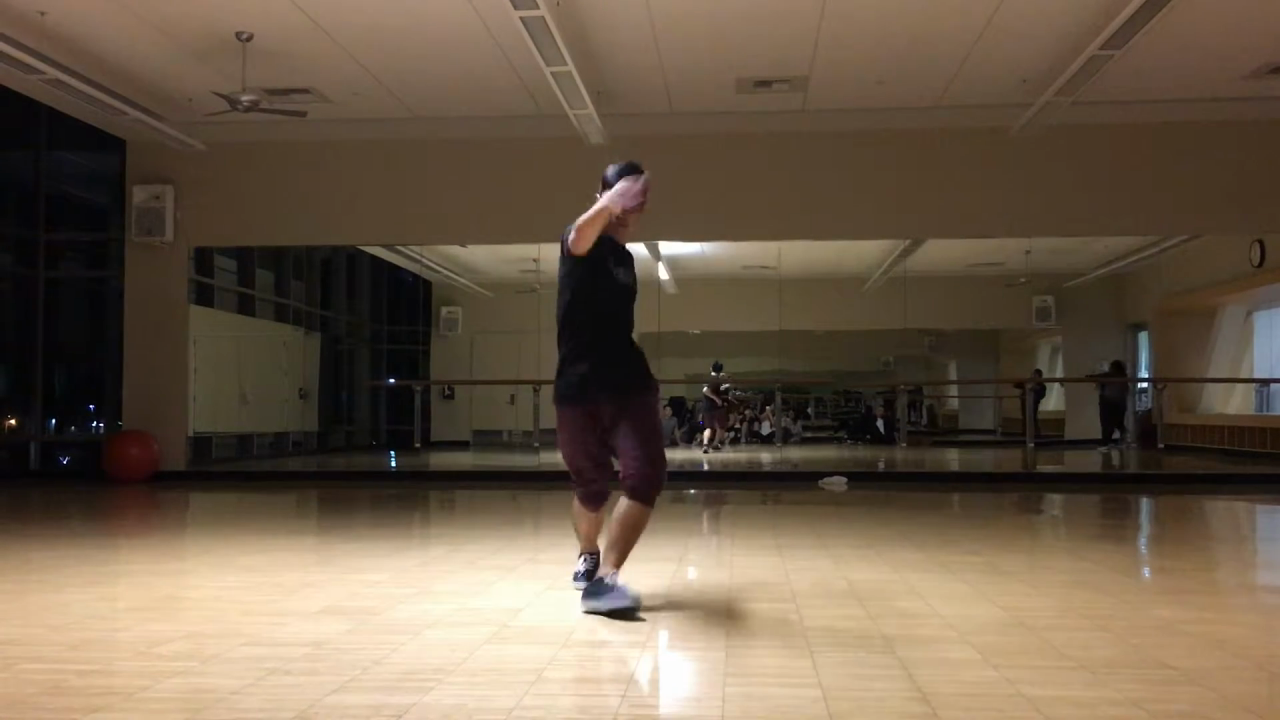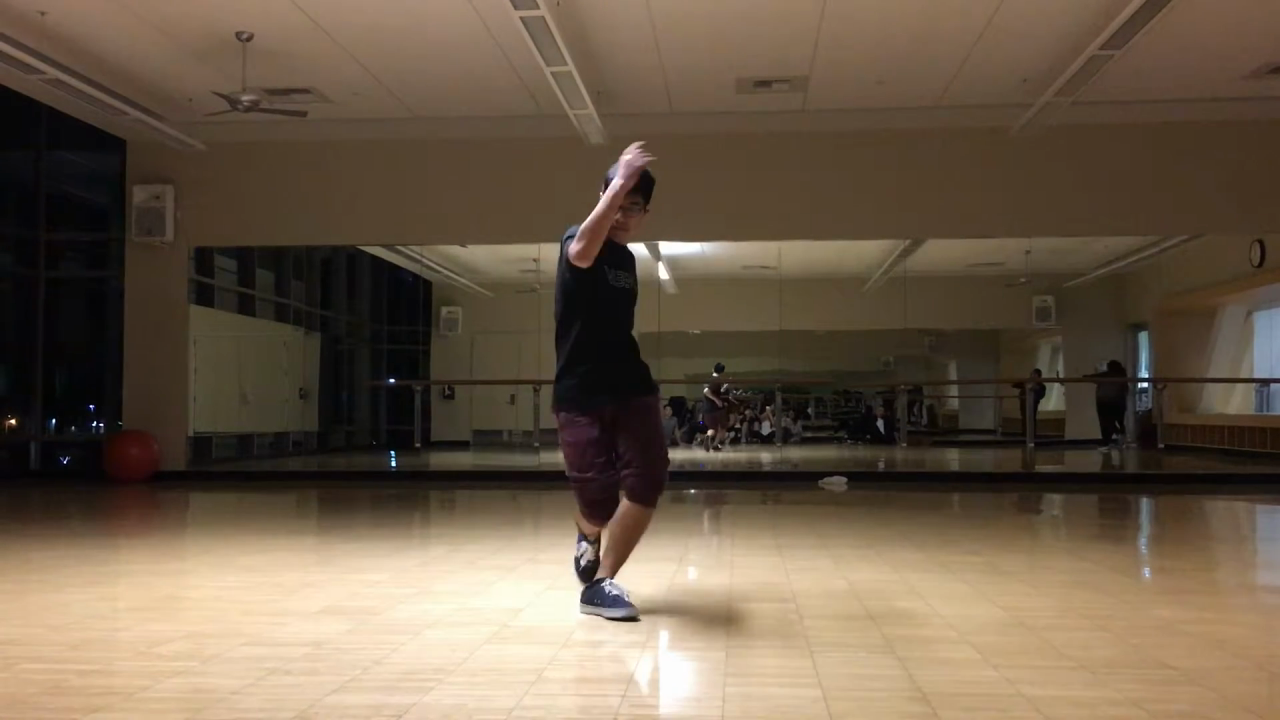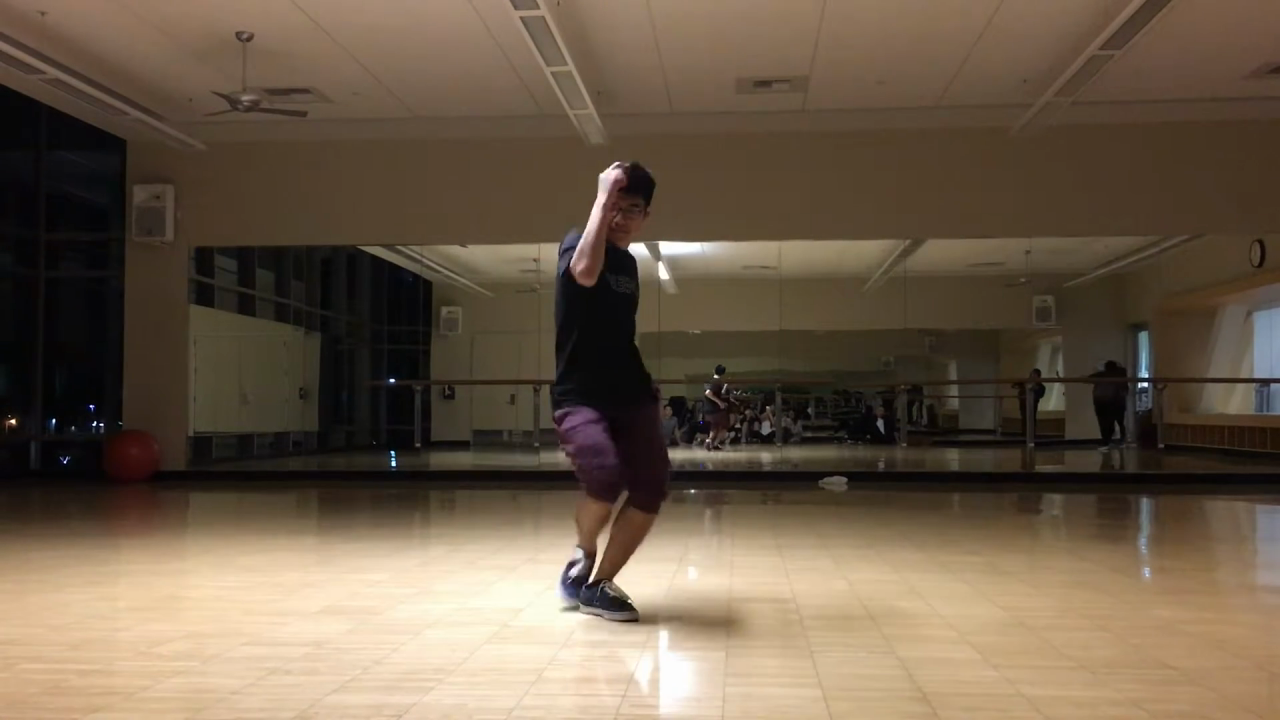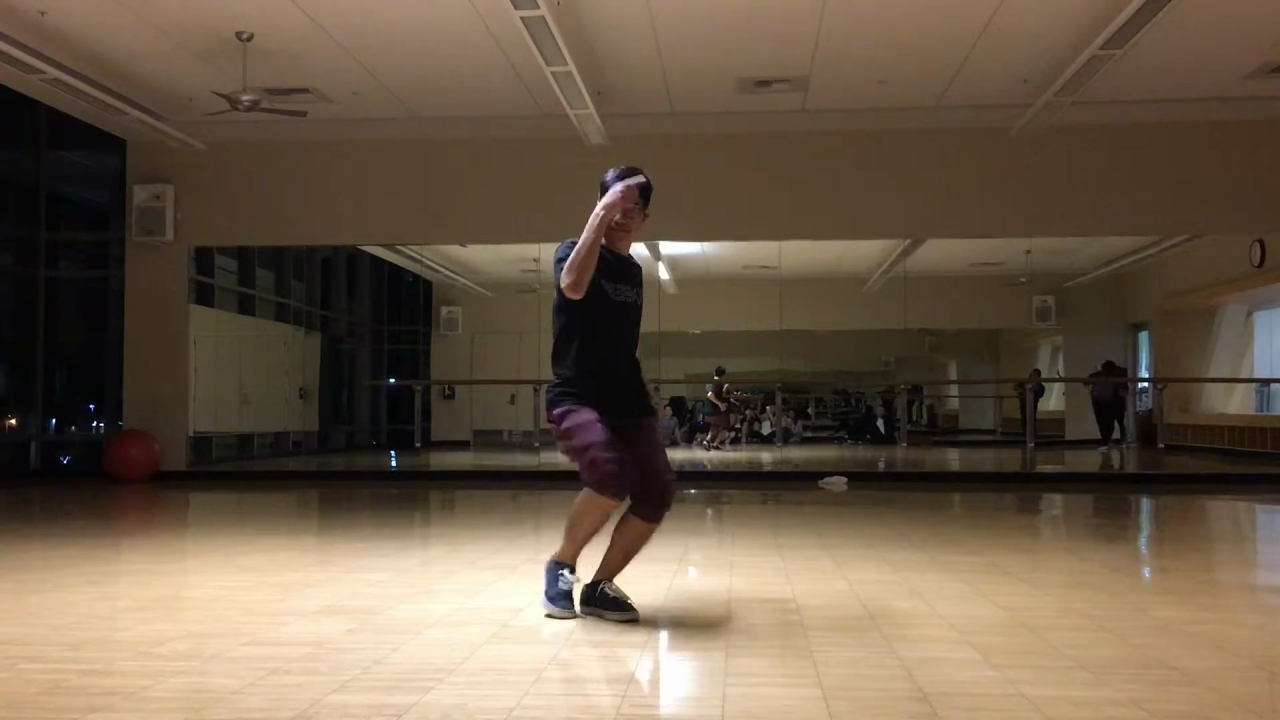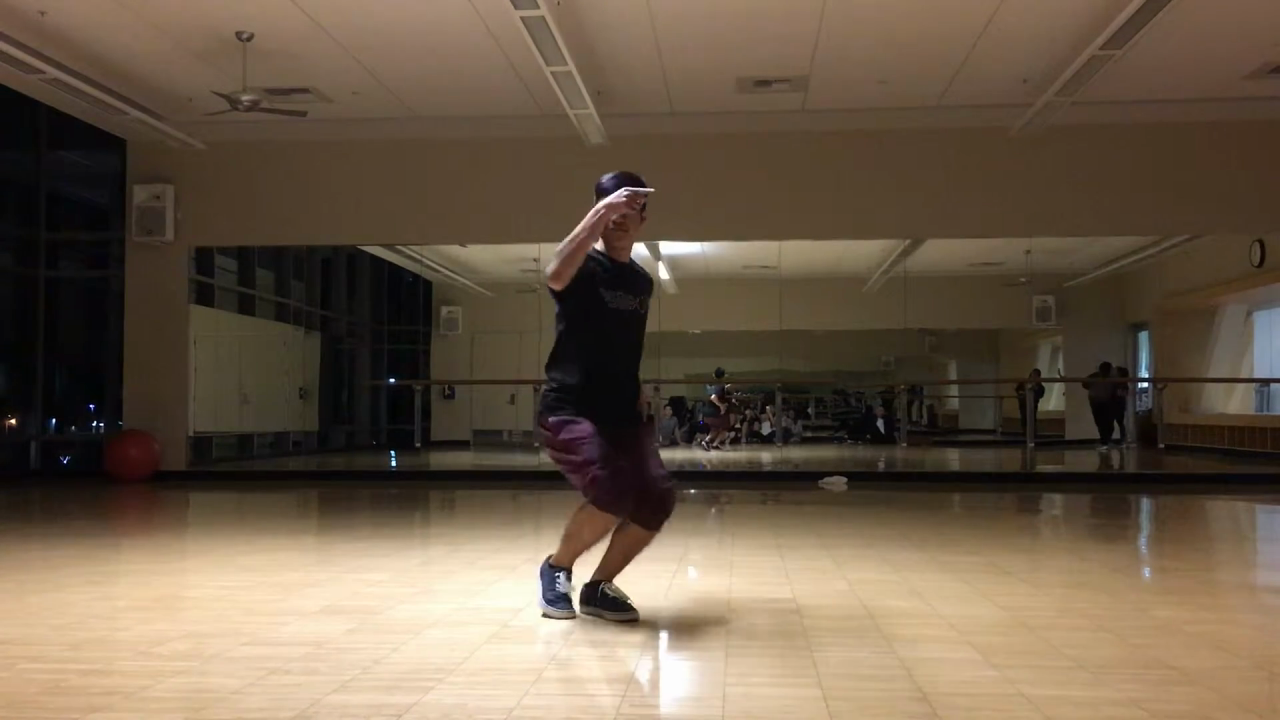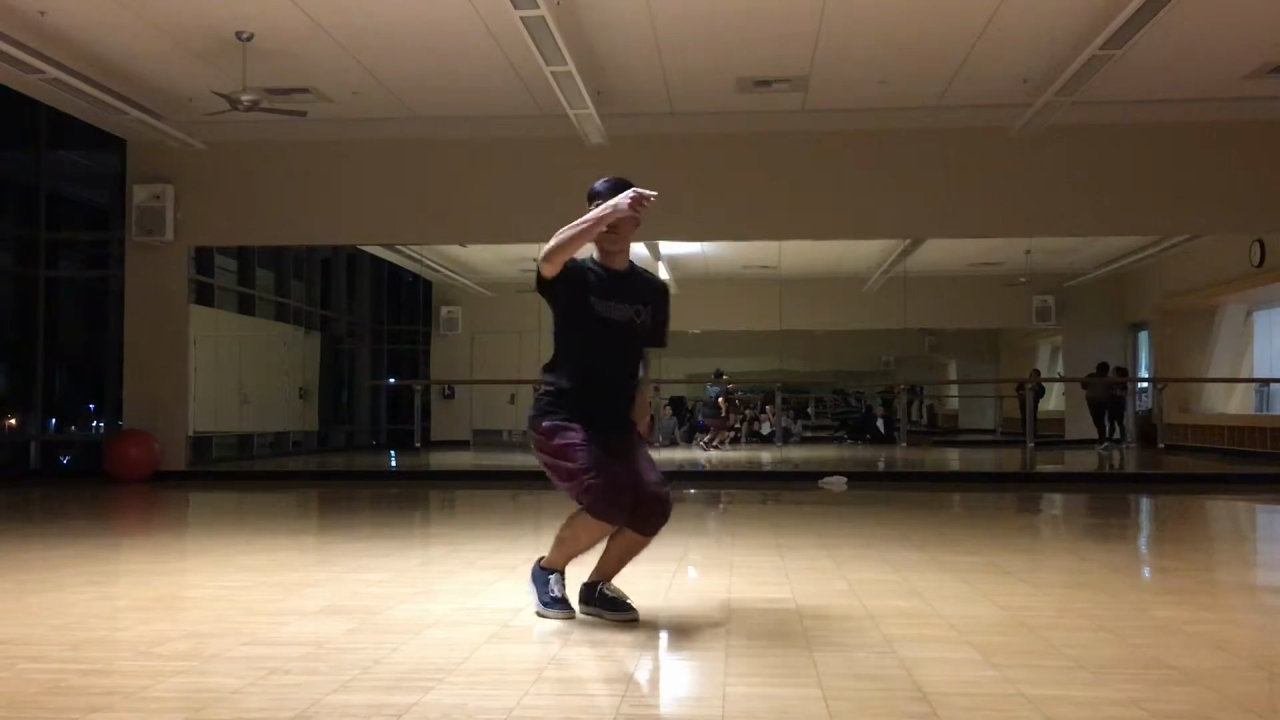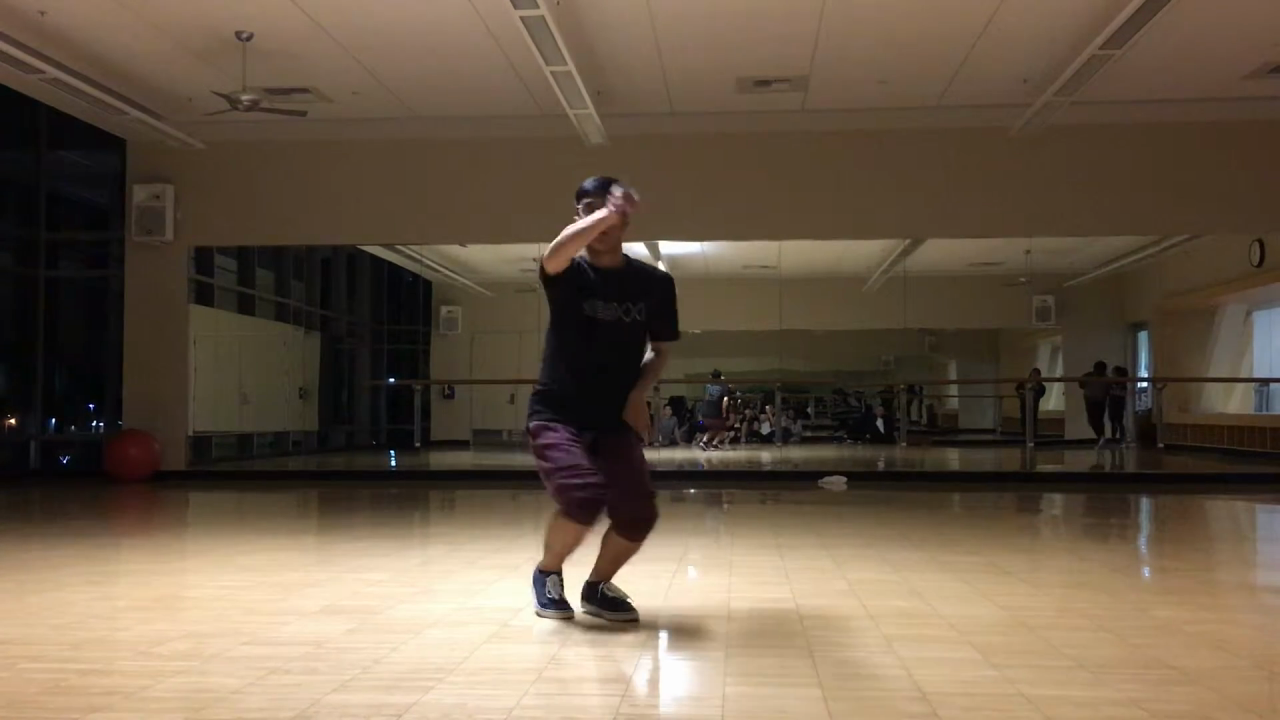
dt=0.1s
person 1, frame 1
left shoulder: (624, 257)
right shoulder: (588, 241)
right elbow: (577, 236)
right wrist: (607, 202)
left hip: (632, 385)
right hip: (581, 388)
left knee: (646, 477)
right knee: (592, 490)
left ankle: (605, 578)
right ankle: (588, 555)
person 1, frame 2
left shoulder: (625, 258)
right shoulder: (579, 238)
right elbow: (583, 255)
right wrist: (617, 182)
left hip: (633, 388)
right hip: (580, 391)
left knee: (647, 481)
right knee: (595, 491)
left ankle: (600, 581)
right ankle: (590, 539)
person 1, frame 3
left shoulder: (629, 262)
right shoulder: (579, 244)
right elbow: (585, 272)
right wrist: (603, 195)
left hip: (633, 395)
right hip: (579, 396)
left knee: (651, 486)
right knee: (607, 475)
left ankle: (600, 583)
right ankle: (583, 550)
person 1, frame 4
left shoulder: (633, 271)
right shoulder: (582, 255)
right elbow: (574, 288)
left wrist: (635, 381)
right wrist: (605, 207)
left hip: (628, 403)
right hip: (574, 401)
left knee: (657, 494)
right knee: (612, 477)
left ankle: (599, 586)
right ankle: (562, 563)
person 1, frame 5
left shoulder: (642, 281)
right shoulder: (581, 262)
right elbow: (555, 276)
left wrist: (636, 393)
right wrist: (601, 209)
left hip: (623, 413)
right hip: (568, 409)
left knee: (657, 500)
right knee: (611, 493)
left ankle: (598, 586)
right ankle: (557, 566)
person 1, frame 6
left shoulder: (653, 289)
right shoulder: (572, 275)
right elbow: (548, 258)
left wrist: (640, 398)
right wrist: (612, 208)
left hip: (618, 423)
right hip: (563, 419)
left knee: (654, 506)
right knee: (608, 505)
left ankle: (597, 585)
right ankle: (548, 569)
person 1, frame 7
left shoulder: (656, 284)
right shoulder: (569, 274)
left elbow: (660, 350)
right elbow: (553, 254)
left wrist: (638, 393)
right wrist: (605, 210)
left hip: (615, 423)
right hip: (556, 416)
left knee: (638, 512)
right knee: (583, 499)
left ankle: (598, 585)
right ankle: (548, 572)
